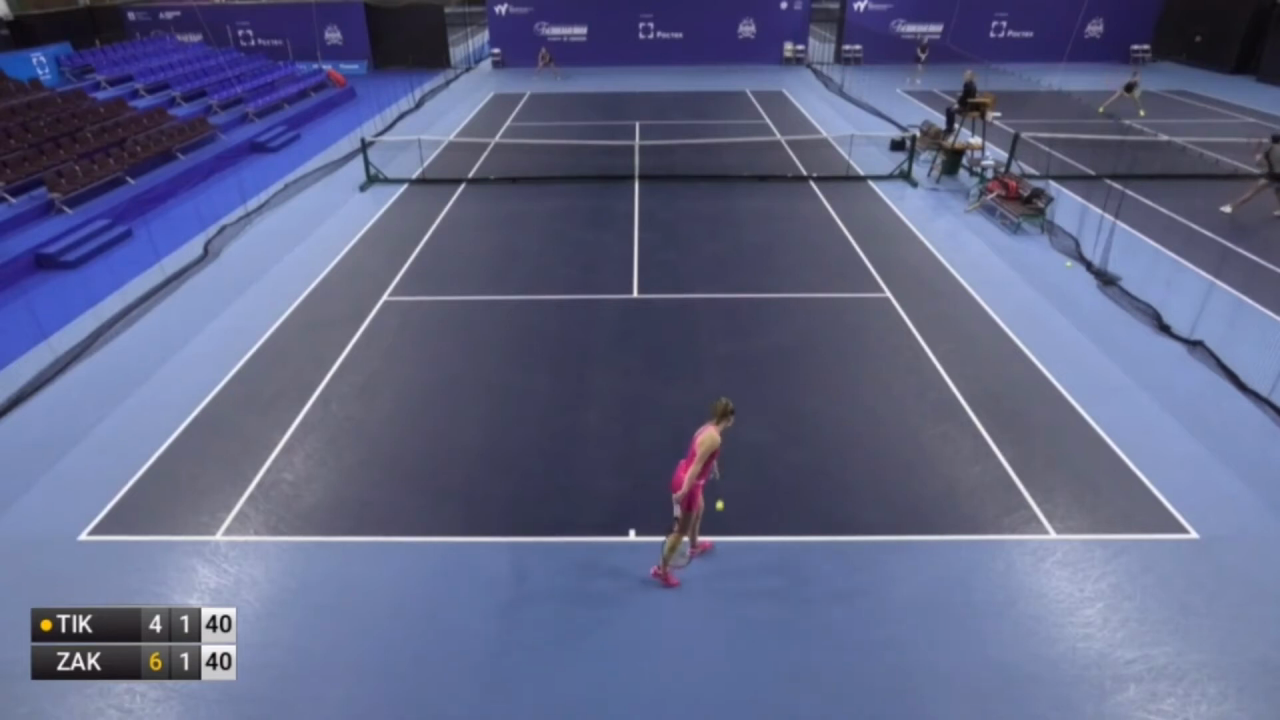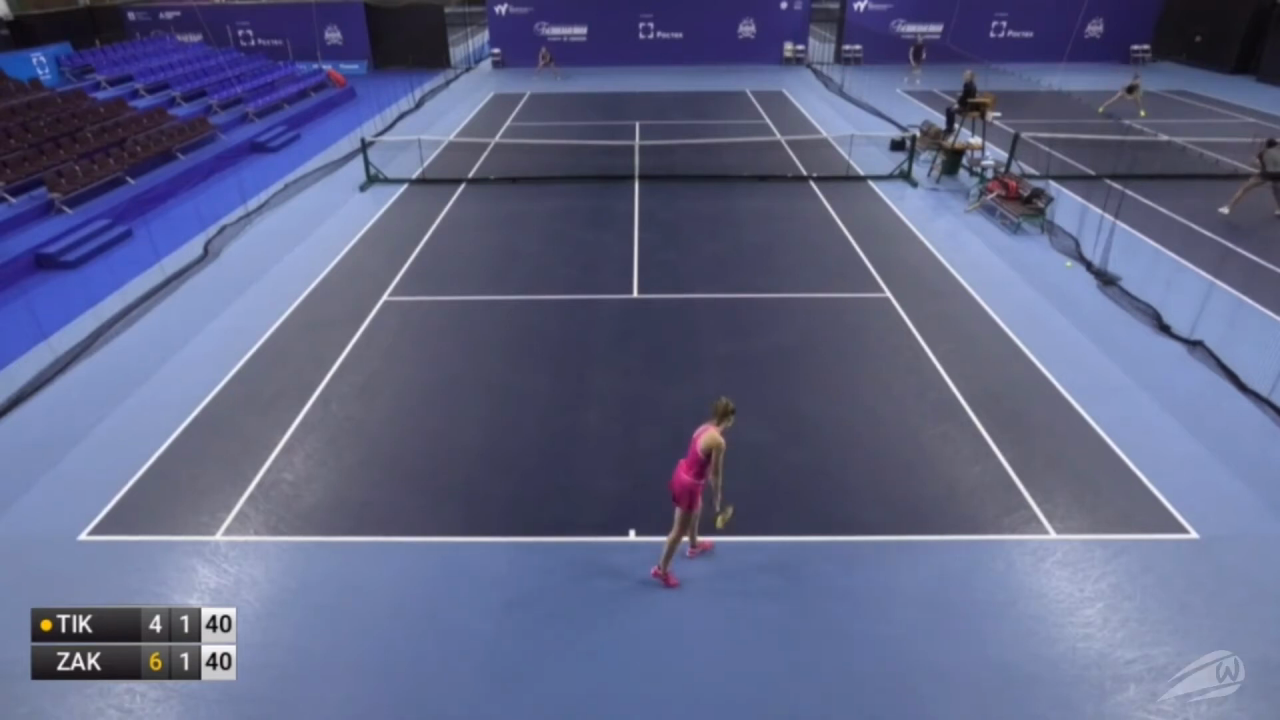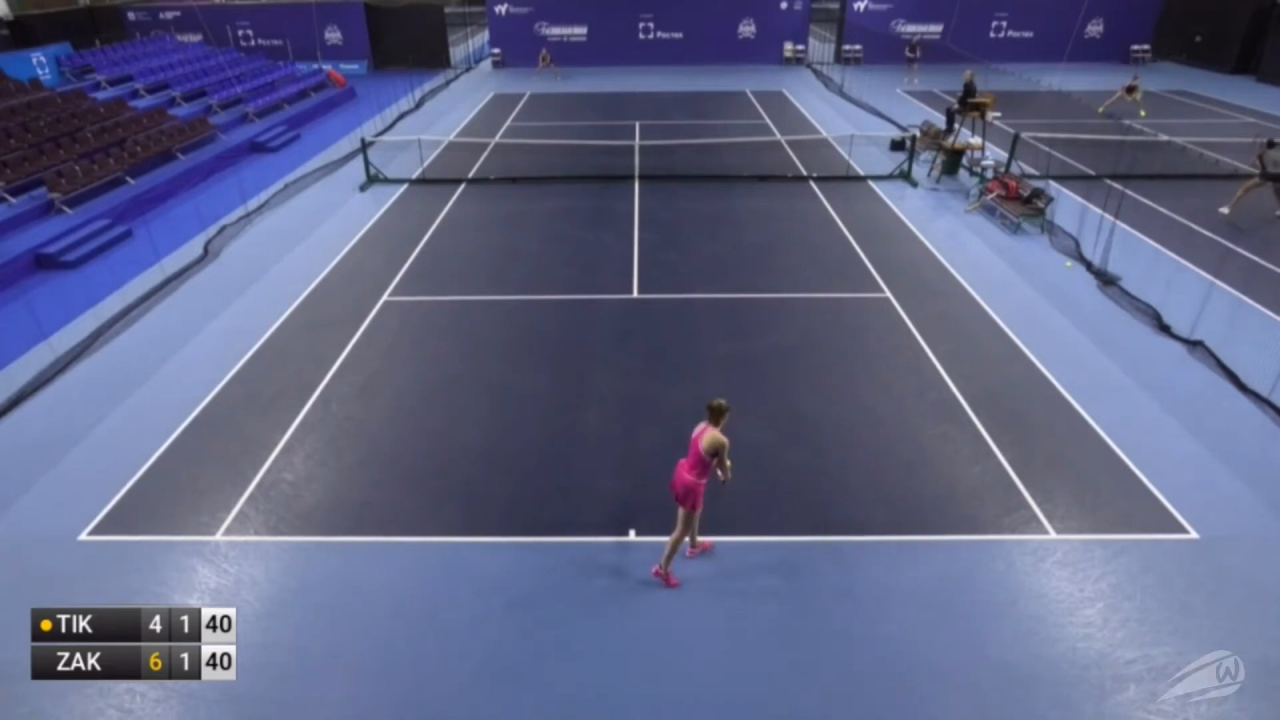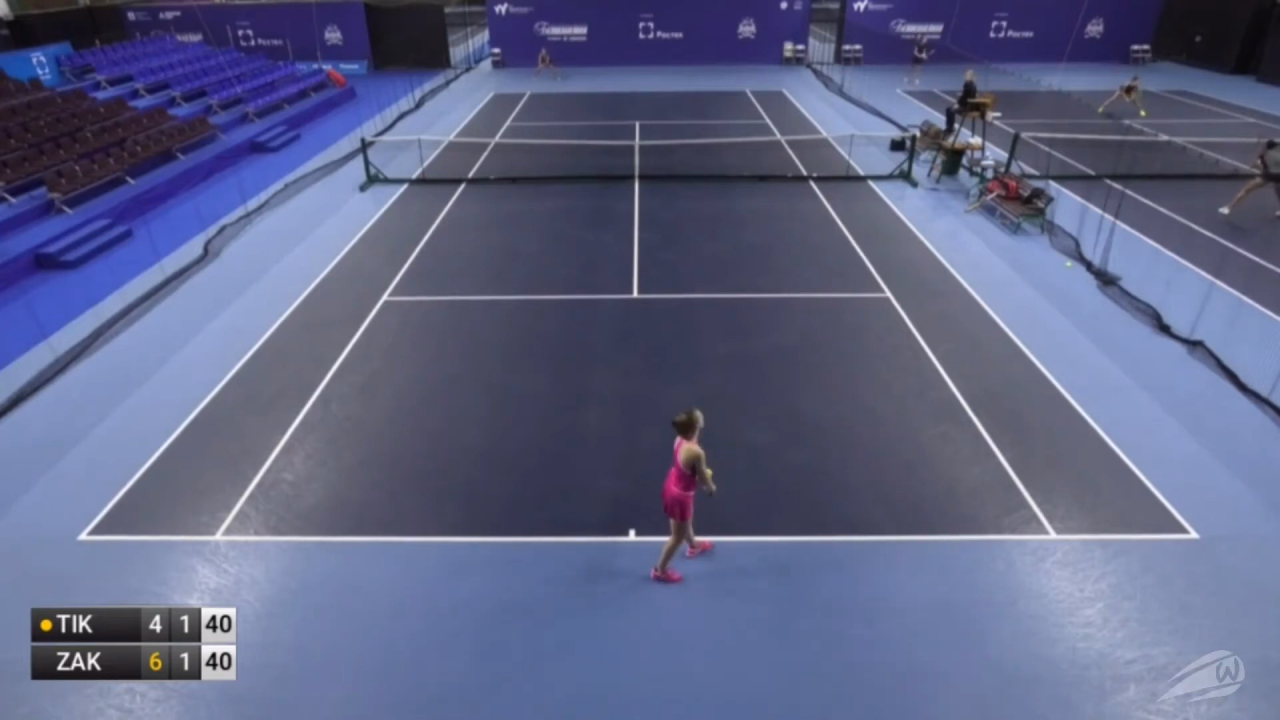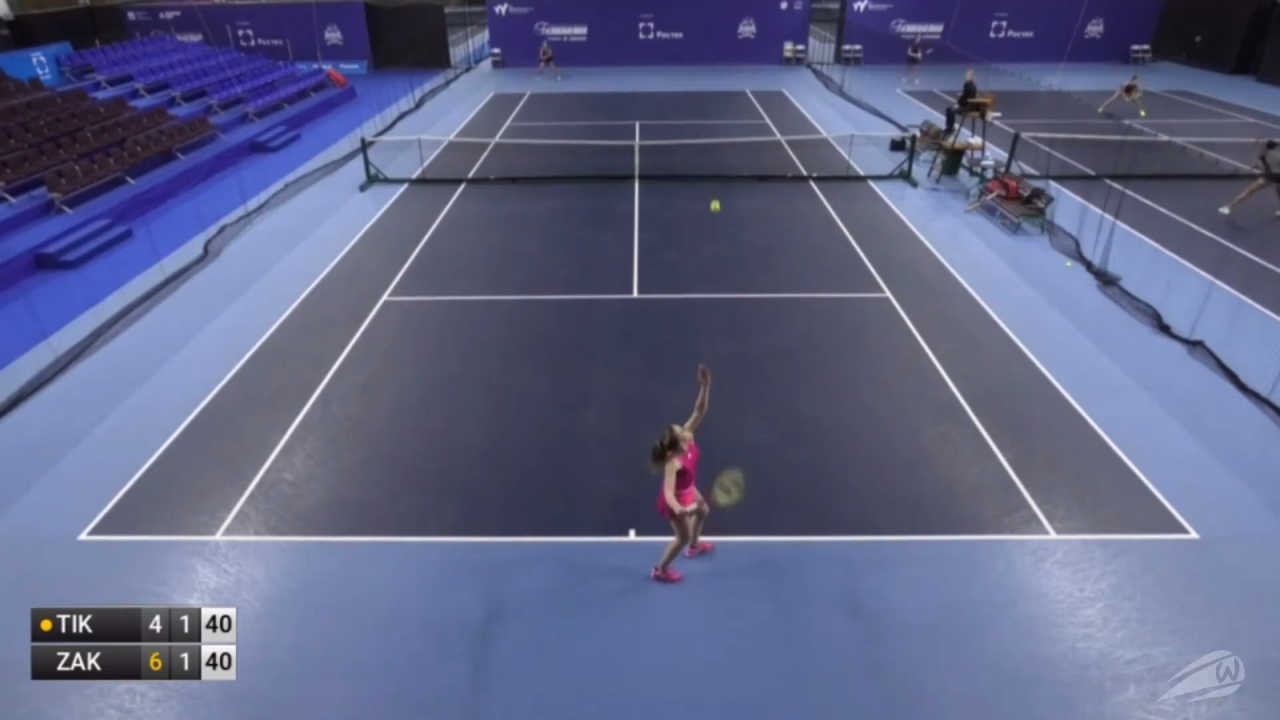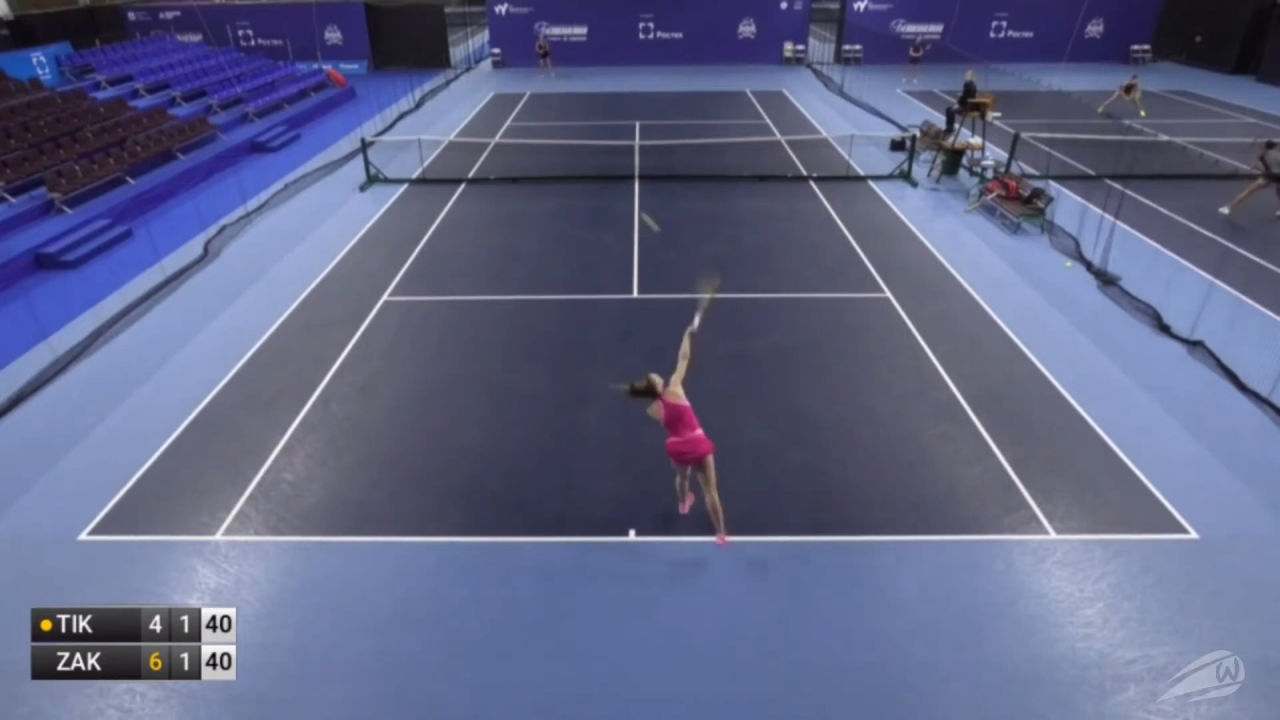
dt=0.7s
person 1, frame 1
left shoulder: (707, 428)
right shoulder: (714, 438)
right elbow: (697, 464)
left wrist: (713, 469)
right wrist: (684, 490)
left hip: (684, 476)
right hip: (689, 483)
left knee: (699, 509)
right knee: (681, 530)
left ankle: (695, 546)
right ankle: (661, 569)
person 1, frame 2
left shoulder: (705, 427)
right shoulder: (718, 441)
right elbow: (716, 473)
left wrist: (708, 472)
right wrist: (717, 497)
left hip: (682, 473)
right hip: (688, 484)
left knee: (696, 510)
right knee: (679, 530)
left ankle: (694, 546)
right ankle: (661, 569)
person 1, frame 3
left shoulder: (701, 426)
right shoulder: (721, 441)
right elbow: (723, 466)
right wrist: (726, 476)
left hip: (683, 472)
right hip: (692, 484)
left knee: (696, 512)
right knee: (682, 530)
left ankle: (694, 545)
right ankle: (663, 568)
person 1, frame 4
left shoulder: (683, 438)
right shoulder: (696, 453)
right elbow: (703, 478)
left wrist: (704, 470)
right wrist: (711, 487)
left hip: (675, 484)
right hip: (680, 496)
left knee: (687, 520)
right knee: (678, 537)
left ankle: (694, 545)
right ankle: (660, 570)
person 1, frame 5
left shoulder: (687, 436)
right shoulder: (673, 463)
left elbow: (699, 411)
right elbow: (668, 494)
left wrist: (705, 385)
right wrist: (679, 509)
left hip: (688, 489)
right hip: (678, 498)
left knee: (703, 512)
right knee: (682, 537)
left ankle: (695, 545)
right ankle: (660, 570)
person 1, frame 6
left shoulder: (653, 410)
right shoulder: (673, 388)
right elbow: (683, 359)
right wrist: (688, 335)
left hip: (677, 448)
right hip: (698, 443)
left knee: (683, 476)
right knee: (709, 491)
left ankle: (684, 502)
right ankle: (720, 533)
